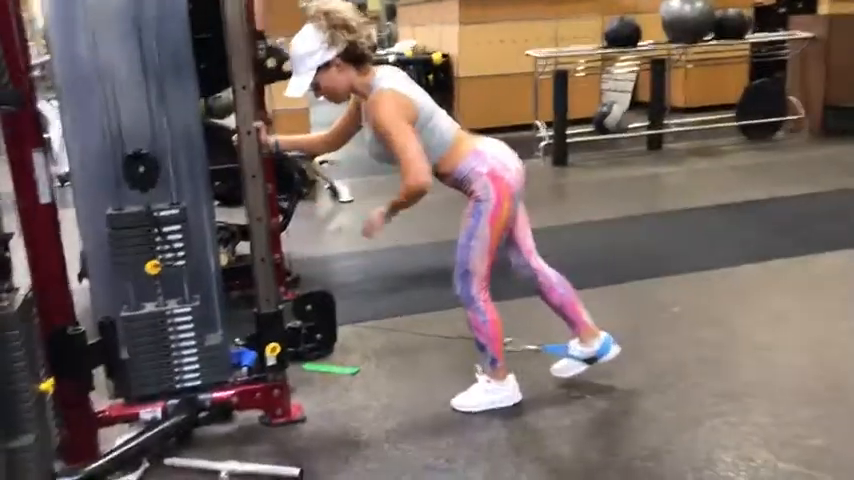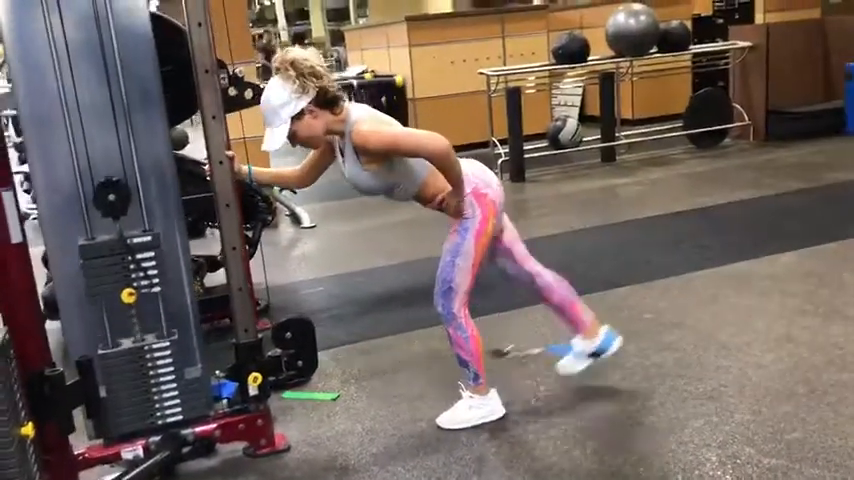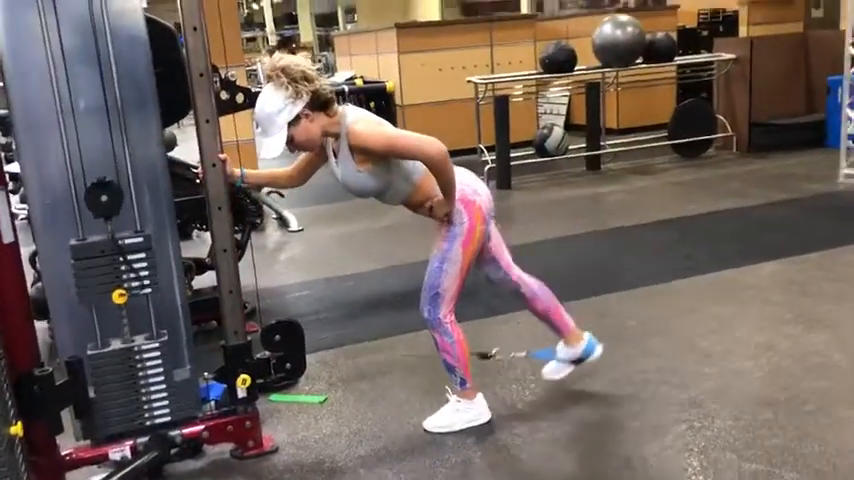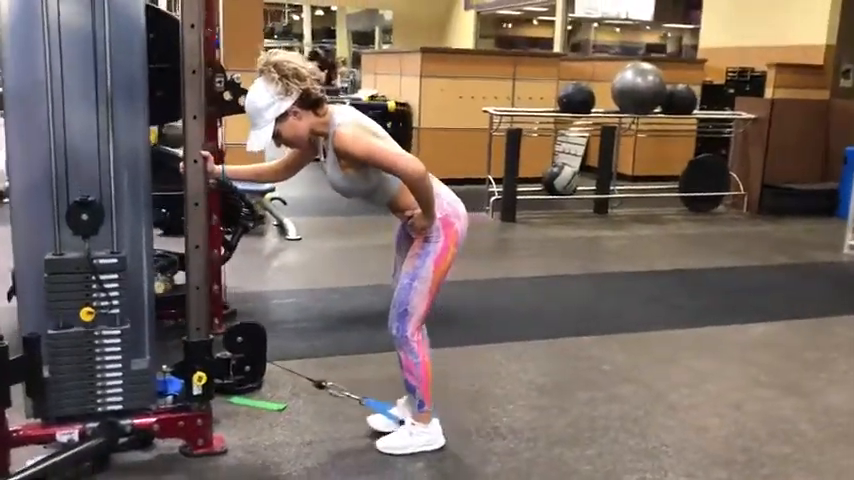
dt=1s
person 1, frame 1
left shoulder: (383, 102)
right shoulder: (369, 91)
left elbow: (417, 182)
right elbow: (330, 140)
left wrist: (385, 213)
right wrist: (273, 143)
left hip: (489, 178)
right hip: (493, 171)
left knee: (470, 289)
right knee: (530, 264)
left ankle: (500, 383)
right ankle: (591, 341)
person 1, frame 2
left shoulder: (361, 131)
right shoulder: (334, 132)
left elbow: (438, 144)
right elbow: (301, 178)
left wrist: (457, 197)
right wrist: (245, 172)
left hip: (473, 194)
right hip: (468, 191)
left knee: (449, 305)
right knee: (523, 268)
left ankle: (482, 399)
right ankle: (591, 333)
person 1, frame 3
left shoulder: (357, 131)
right shoulder: (329, 135)
left elbow: (435, 150)
right elbow: (293, 177)
left wrist: (448, 202)
right wrist: (237, 175)
left hip: (463, 203)
right hip: (460, 201)
left knee: (436, 310)
right knee: (509, 277)
left ankle: (469, 403)
right ankle: (574, 342)
person 1, frame 4
left shoulder: (345, 134)
right shoulder: (319, 133)
left elbow: (415, 170)
right elbow: (279, 171)
left wrist: (428, 218)
right wrist: (218, 171)
left hip: (438, 219)
right hip: (418, 218)
left knee: (404, 325)
right knee: (408, 320)
left ankle: (424, 427)
right ankle: (411, 405)
